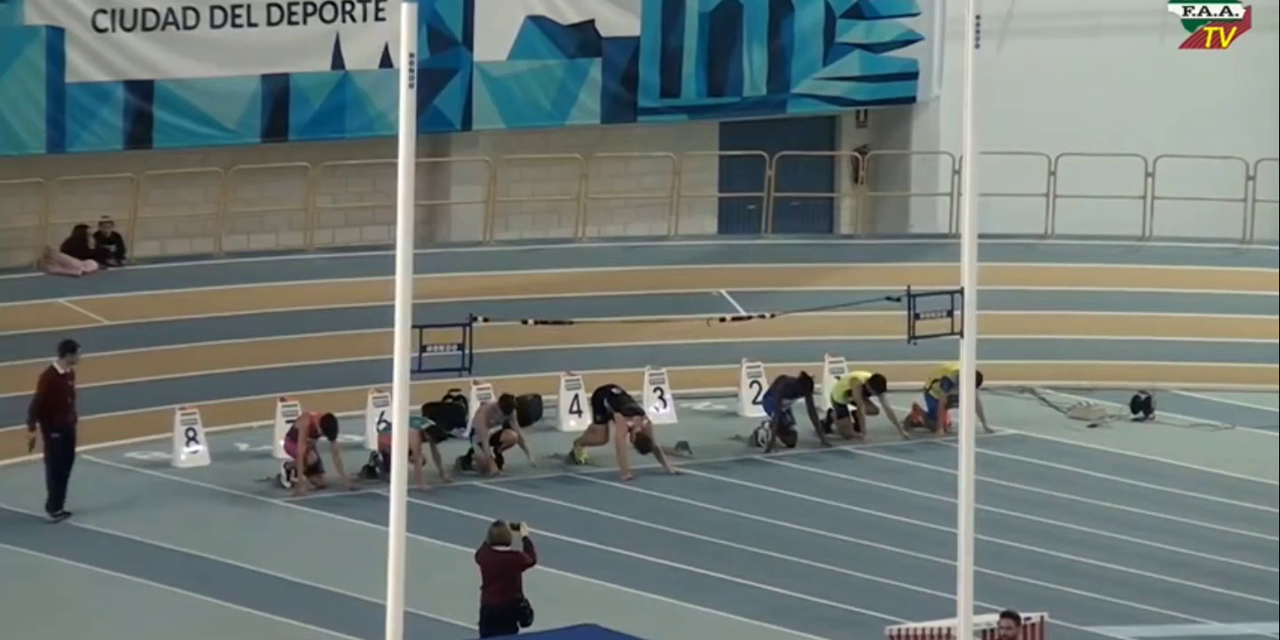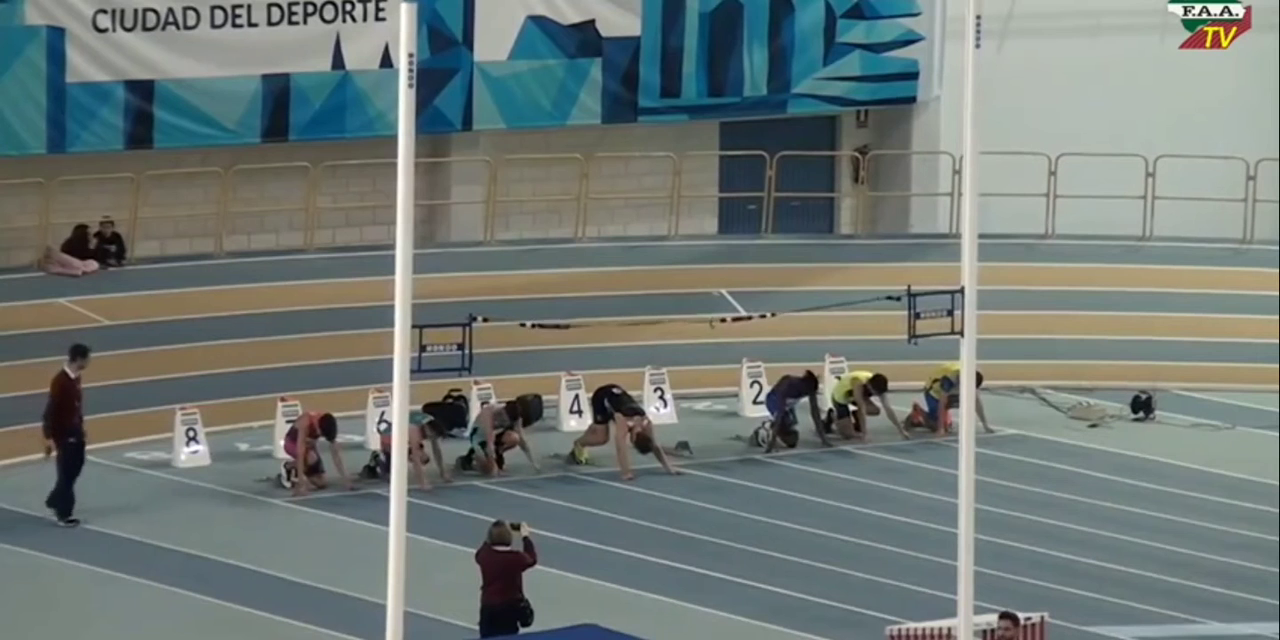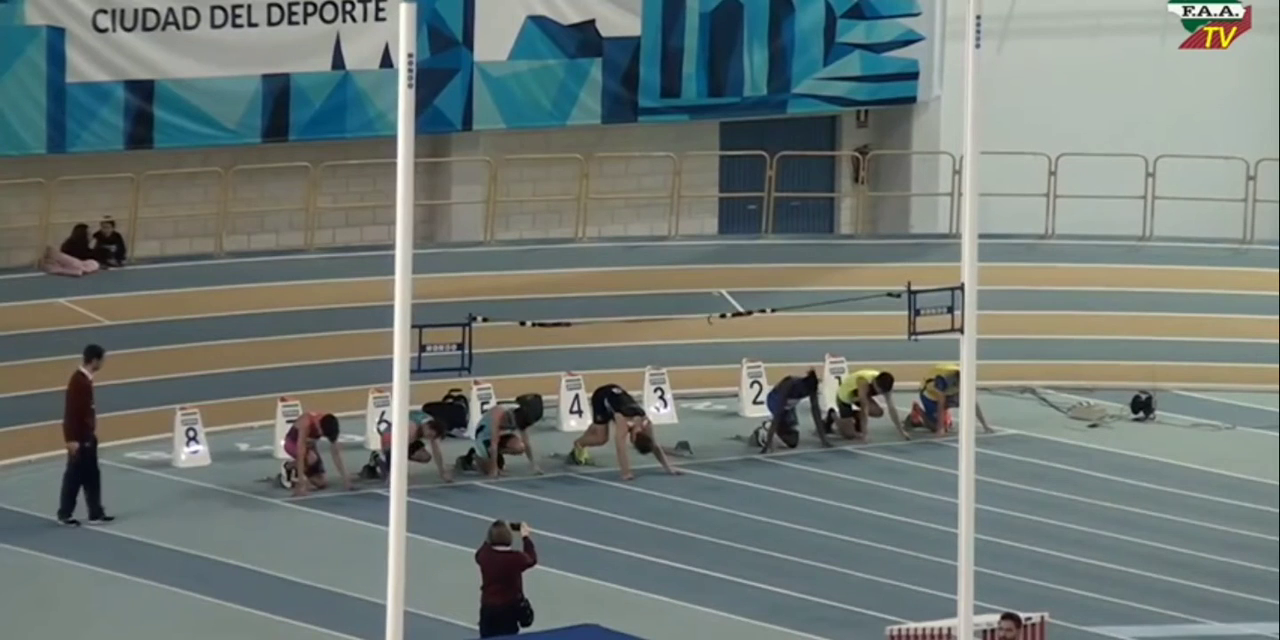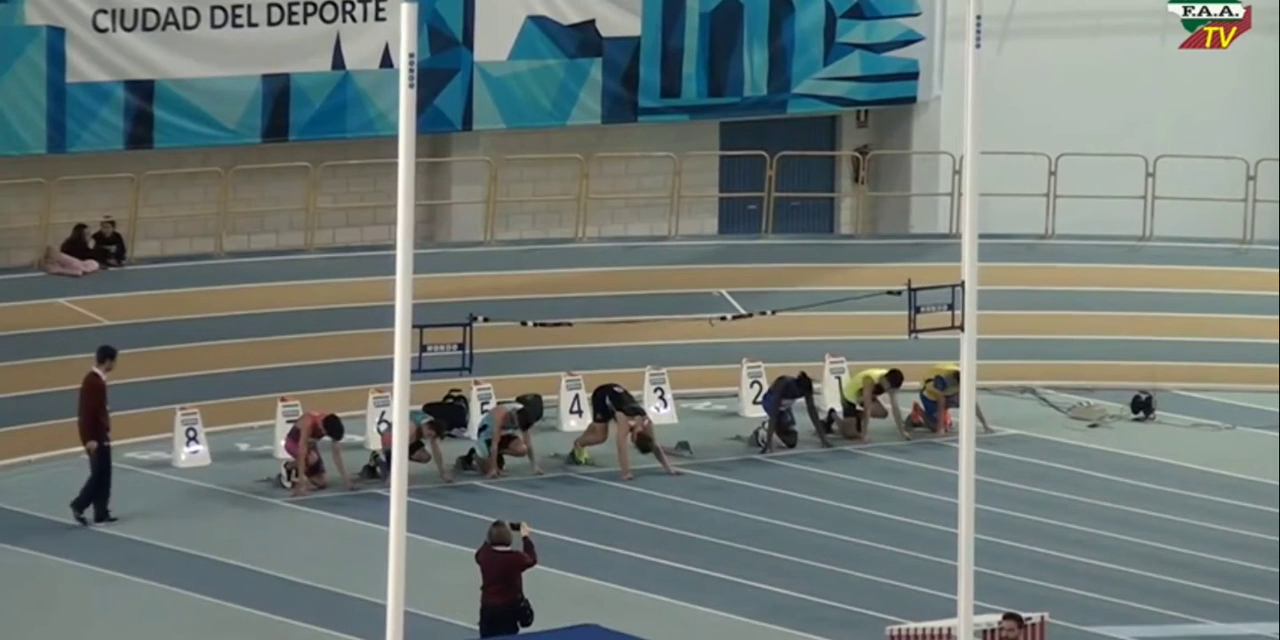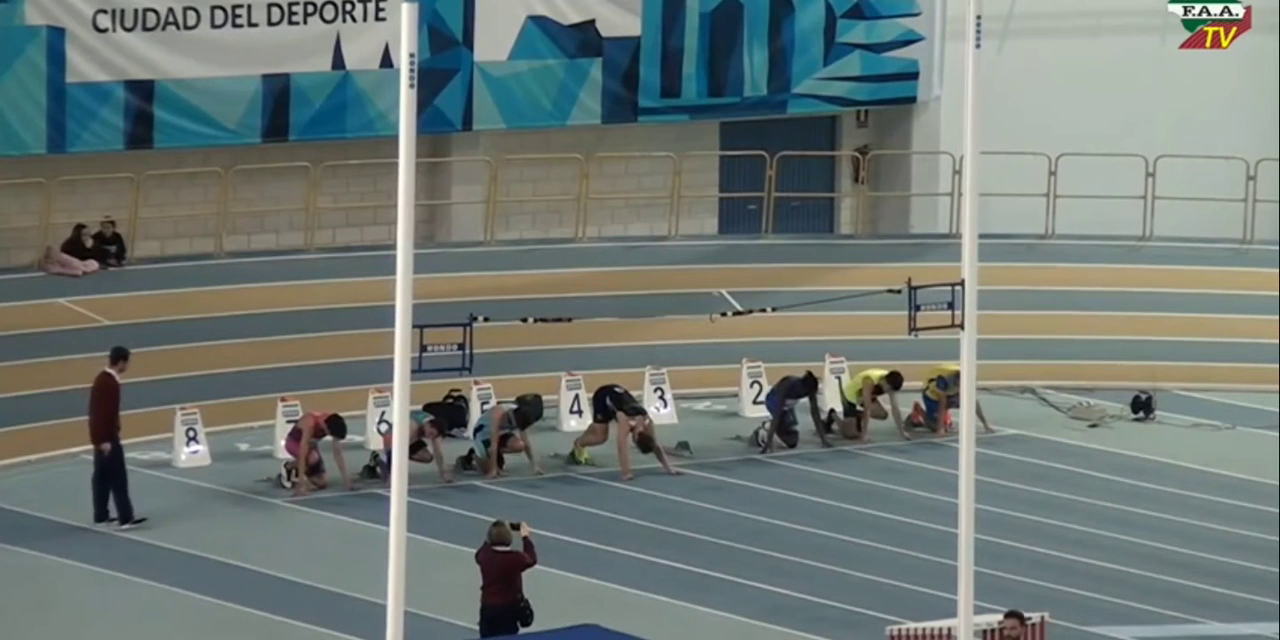
dt=0.3s
person 1, frame 1
left shoulder: (70, 374)
right shoulder: (48, 376)
right elbow: (37, 404)
left wrist: (74, 421)
right wrist: (32, 428)
left hip: (68, 427)
right hip: (53, 429)
left knee: (65, 467)
right knee: (55, 468)
left ankle: (56, 505)
right ankle: (54, 507)
person 1, frame 2
left shoulder: (76, 377)
right shoulder: (60, 381)
right elbow: (50, 410)
left wrist: (80, 426)
right wrist: (48, 437)
left hip: (75, 430)
right hip: (64, 433)
left knee: (74, 467)
right knee: (67, 471)
left ankle: (55, 501)
right ankle: (63, 514)
person 1, frame 3
left shoulder: (86, 379)
right shoulder: (78, 381)
right elbow: (71, 412)
right wrist: (72, 439)
left hip: (87, 434)
right hip: (79, 437)
left knee: (92, 474)
right knee: (75, 475)
left ankle: (96, 513)
right ankle: (64, 514)
person 1, frame 4
left shoulder: (95, 379)
right shoulder: (94, 383)
right elbow: (89, 412)
right wrist: (90, 439)
left hip: (98, 434)
right hip: (95, 436)
left knee: (101, 473)
right knee: (101, 474)
left ankle: (101, 514)
right ankle: (79, 505)
person 1, frame 5
left shoulder: (102, 379)
right shoulder: (110, 383)
right elbow: (105, 413)
right wrist: (105, 439)
left hip: (99, 435)
right hip: (107, 436)
left knee: (101, 475)
right knee: (118, 476)
left ankle: (100, 515)
right ankle: (126, 518)
